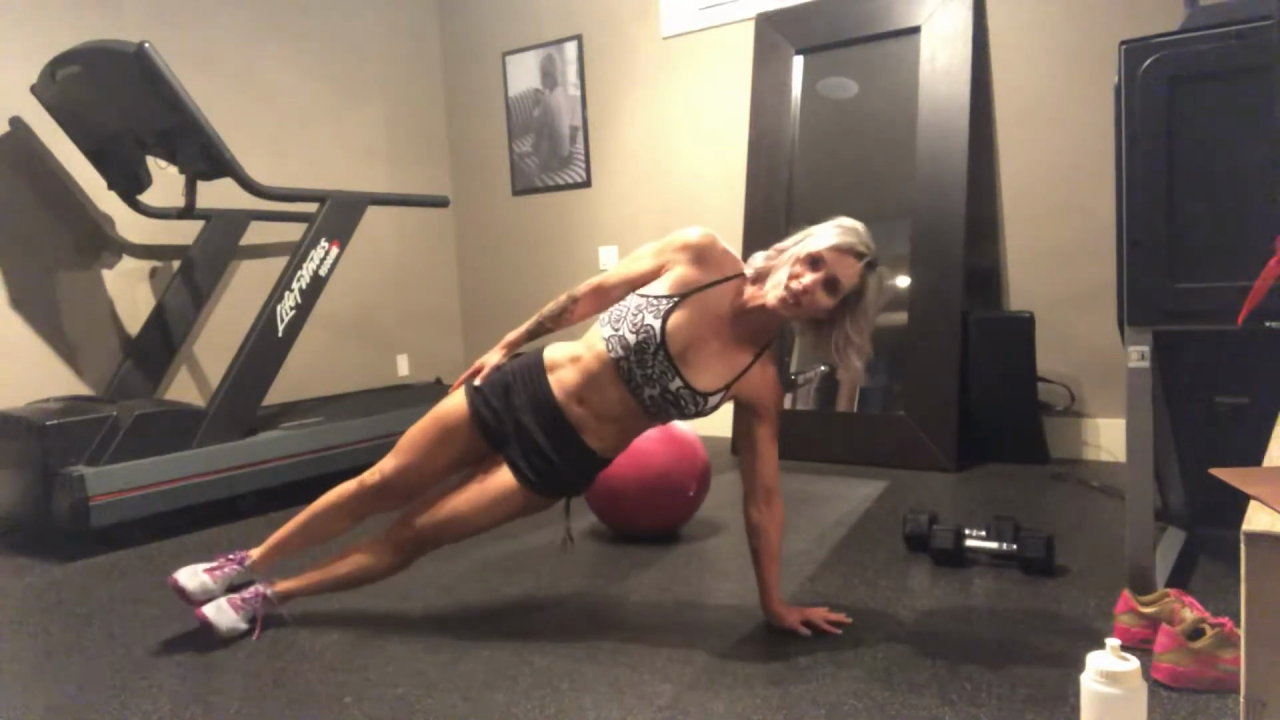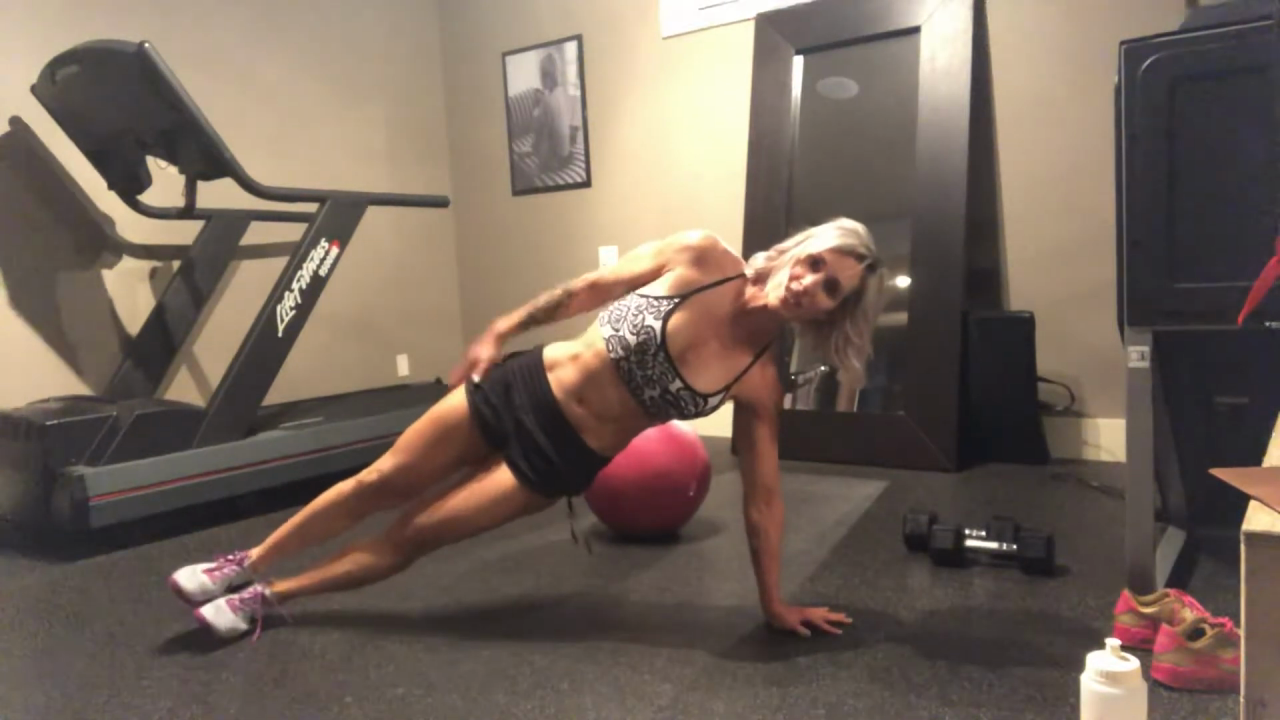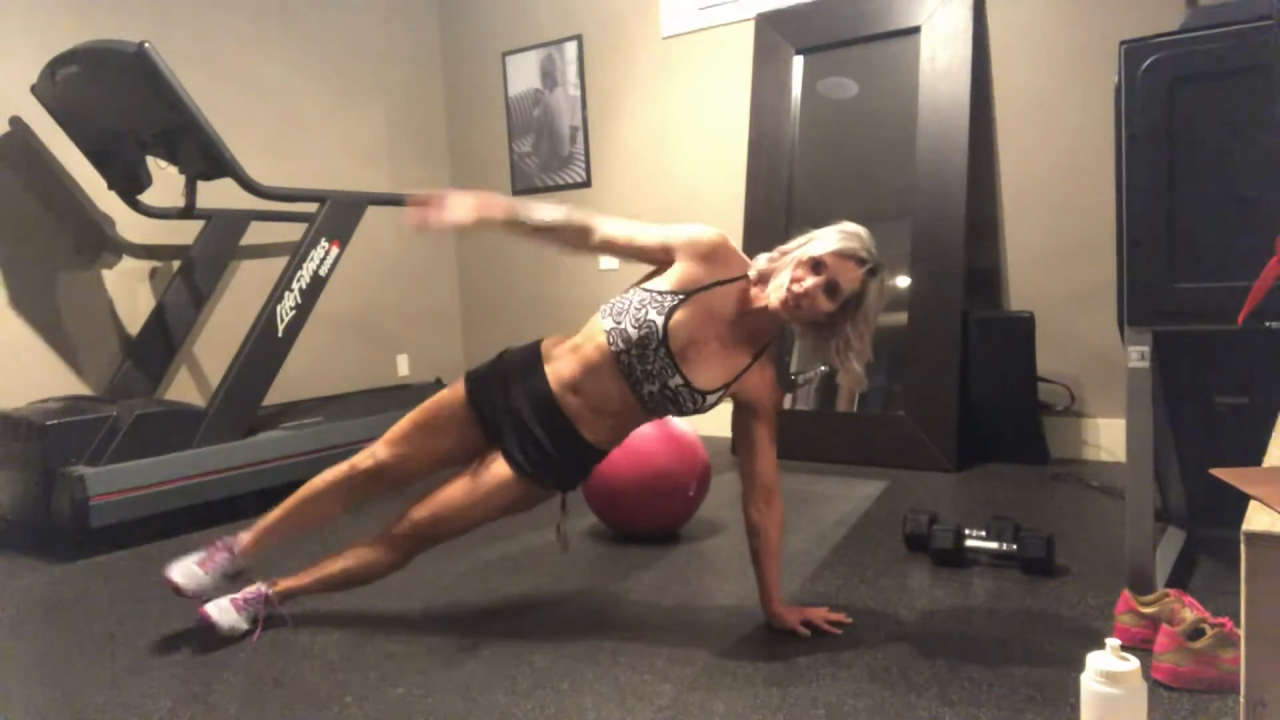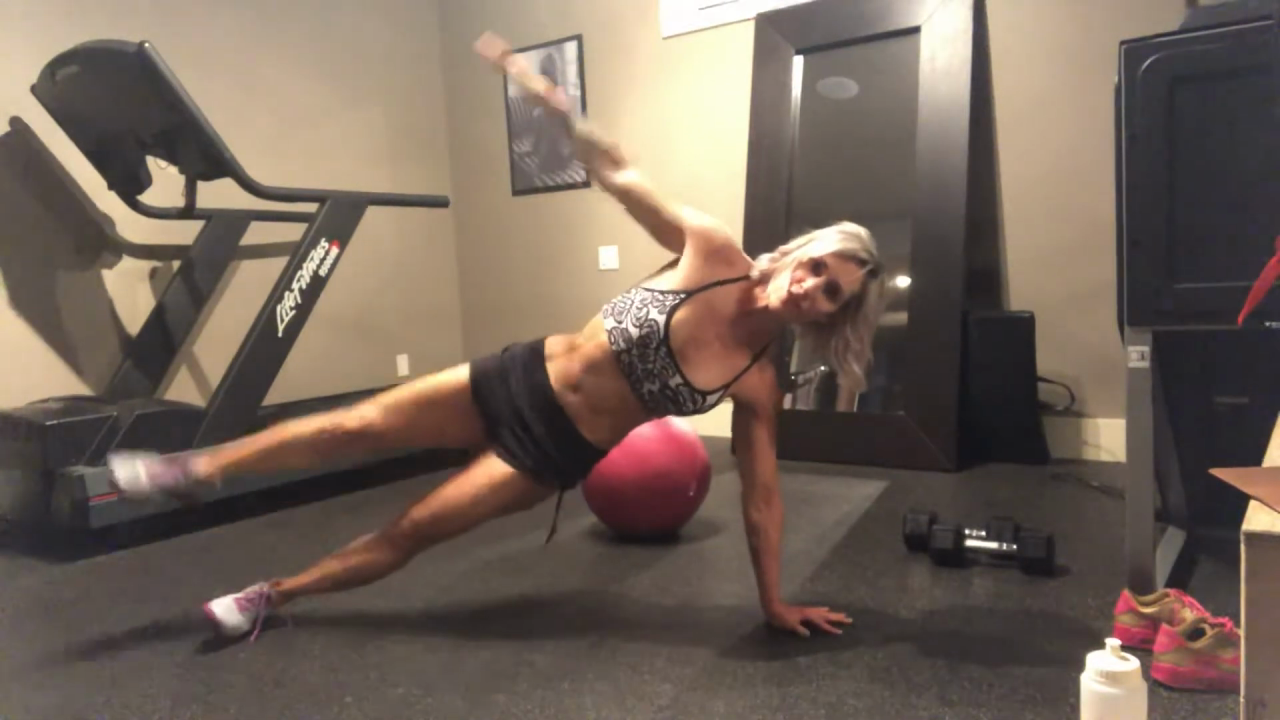
dt=0.2s
person 1, frame 1
left shoulder: (759, 383)
right shoulder: (700, 255)
left elbow: (762, 495)
right elbow: (591, 293)
left wrist: (774, 603)
right wrist: (508, 343)
left hip: (564, 460)
right hip: (523, 388)
left knee: (412, 535)
right knee: (382, 486)
left ankle: (271, 595)
right ankle: (249, 563)
person 1, frame 2
left shoulder: (759, 384)
right shoulder: (702, 257)
left elbow: (762, 495)
right elbow: (588, 288)
left wrist: (775, 603)
right wrist: (501, 330)
left hip: (563, 459)
right hip: (523, 387)
left knee: (412, 535)
right knee: (381, 483)
left ankle: (271, 595)
right ankle: (249, 562)
person 1, frame 3
left shoulder: (758, 382)
right shoulder: (709, 255)
left elbow: (761, 493)
right elbow: (588, 232)
left wrist: (774, 603)
right wrist: (492, 208)
left hip: (559, 453)
right hip: (522, 380)
left knee: (411, 533)
right knee: (376, 466)
left ankle: (271, 595)
right ankle: (237, 549)
person 1, frame 4
left shoulder: (756, 385)
right shoulder: (712, 251)
left elbow: (759, 497)
right elbow: (613, 170)
left wrist: (777, 603)
right wrist: (538, 91)
left hip: (556, 449)
right hip: (521, 378)
left knee: (408, 533)
right knee: (356, 427)
left ankle: (272, 596)
right ankle: (193, 469)
